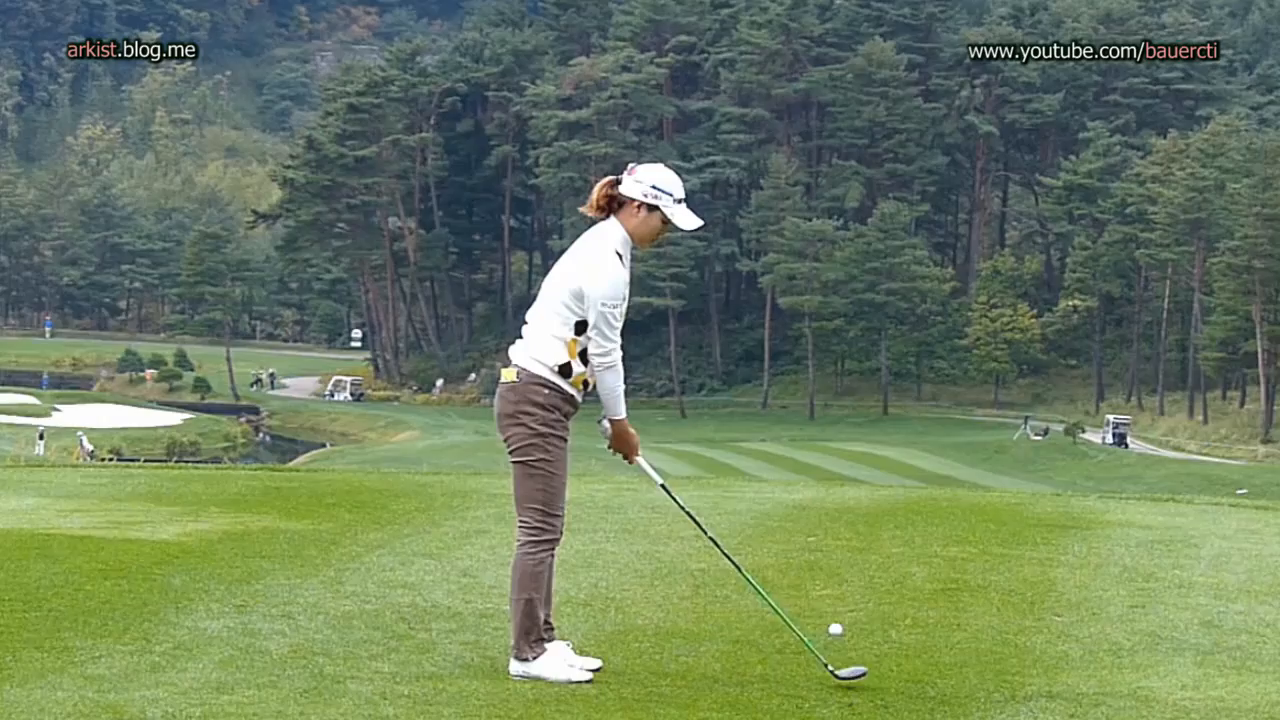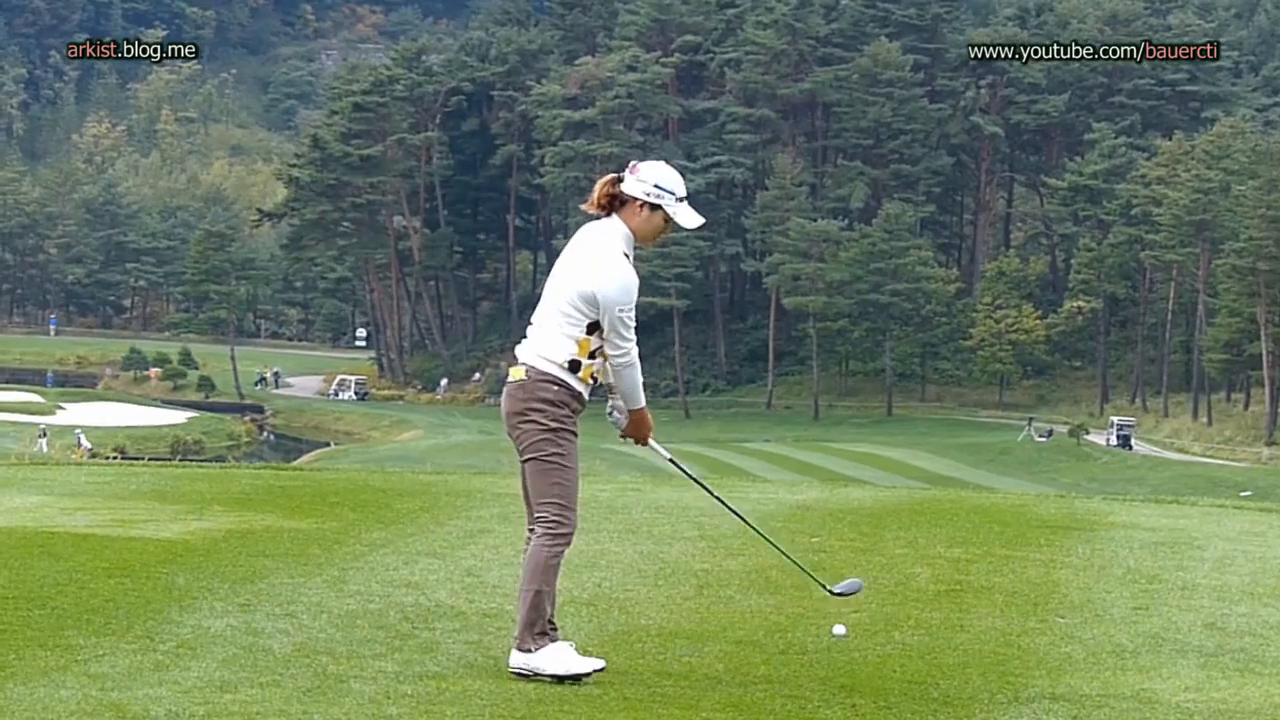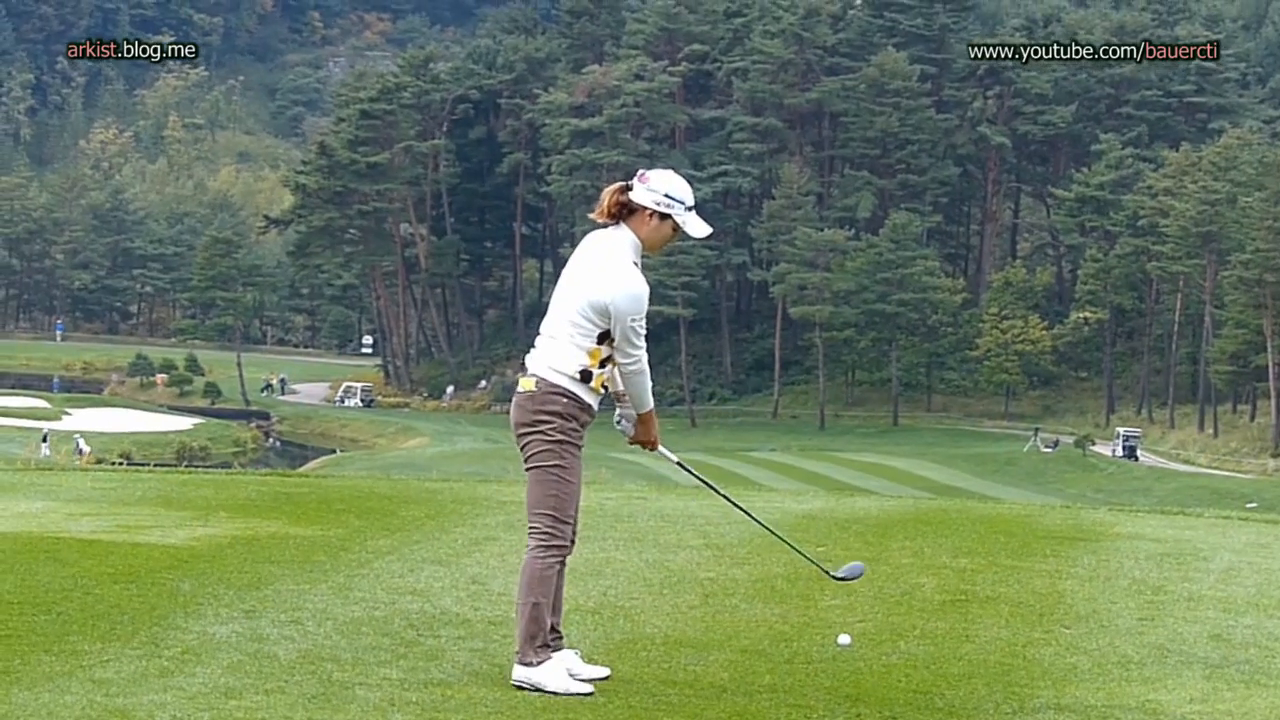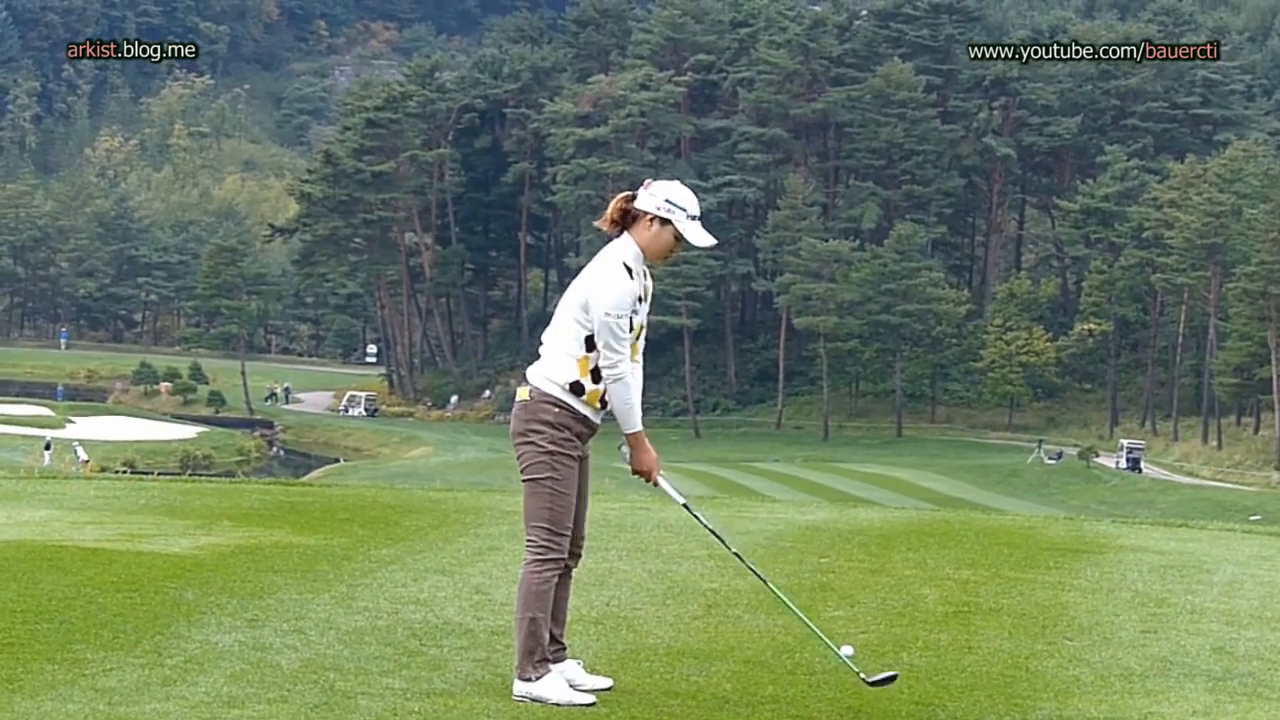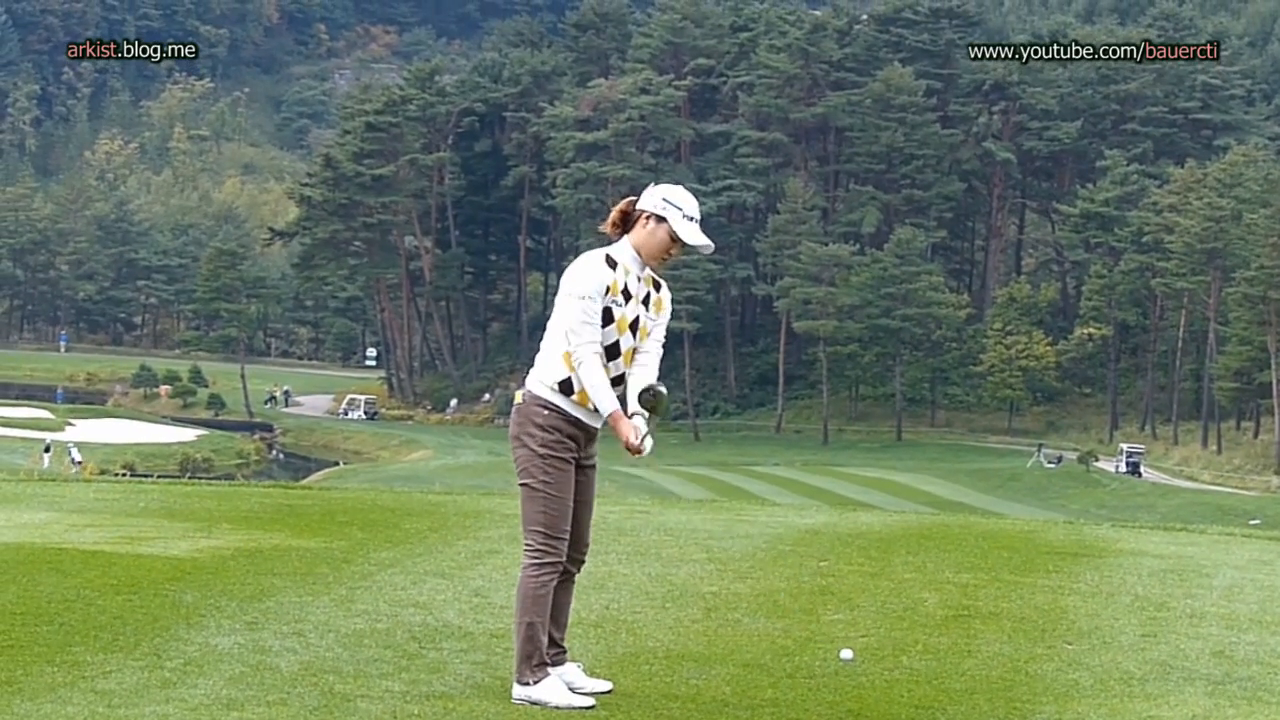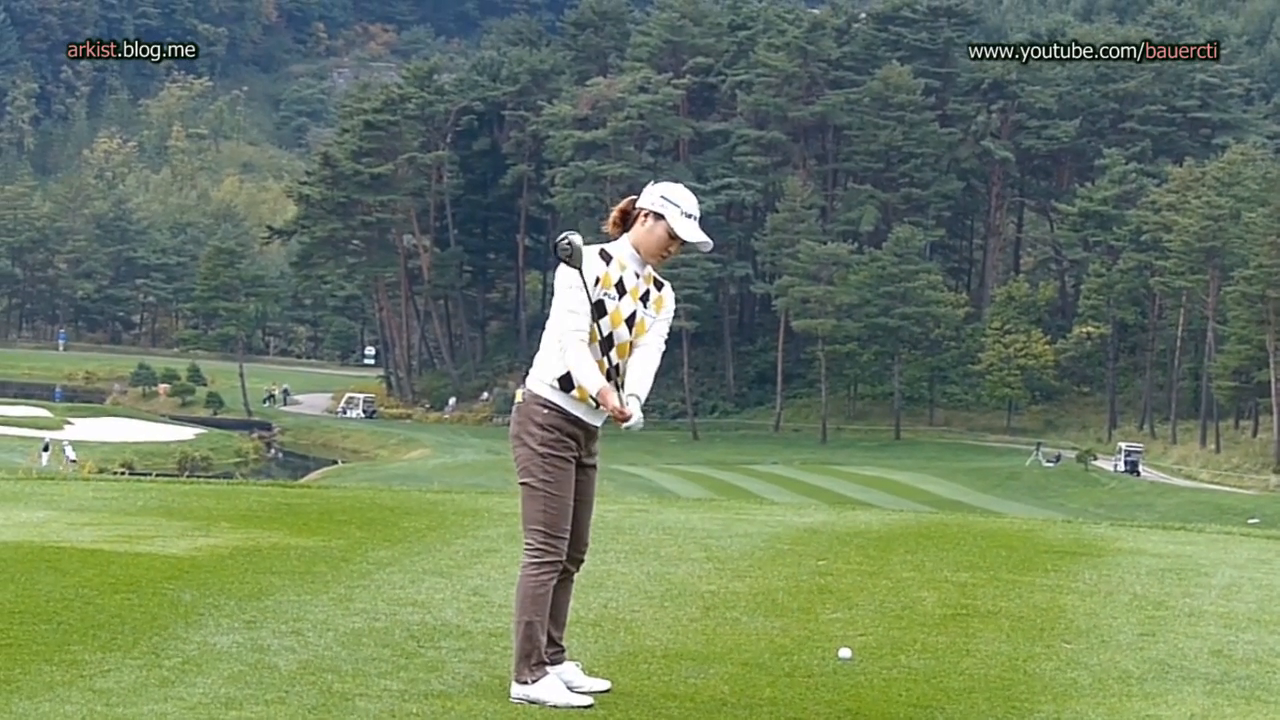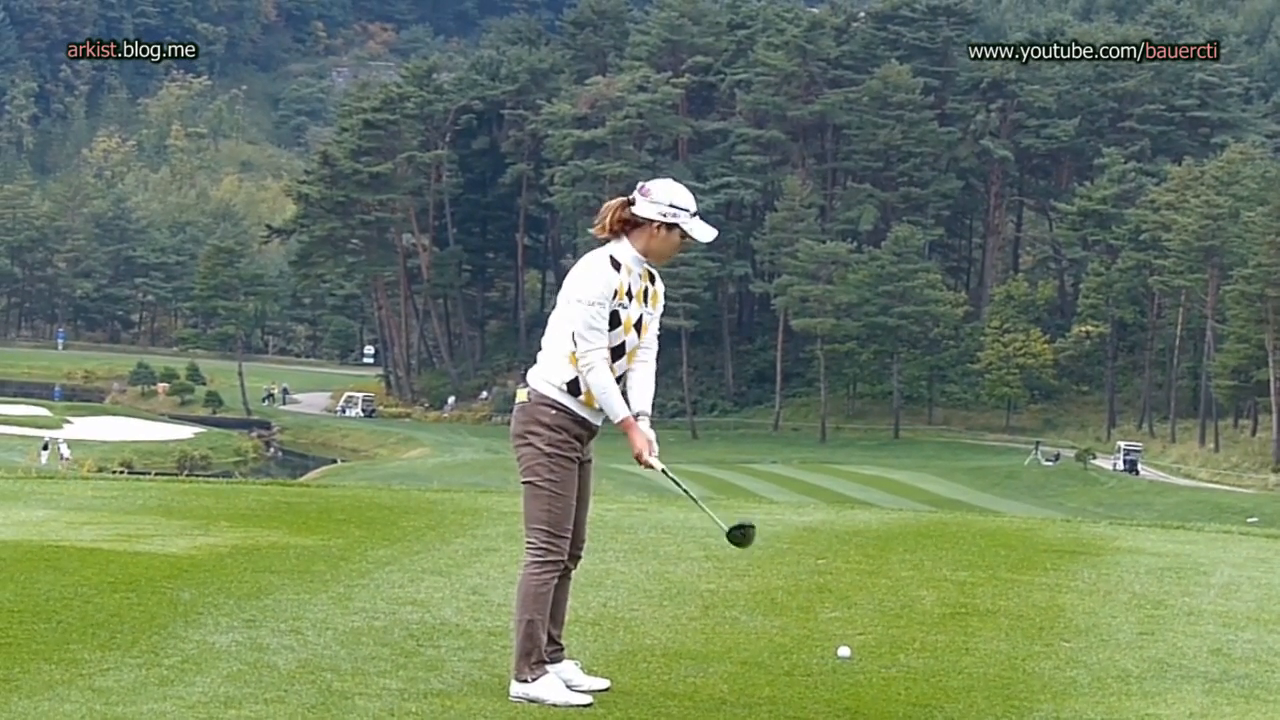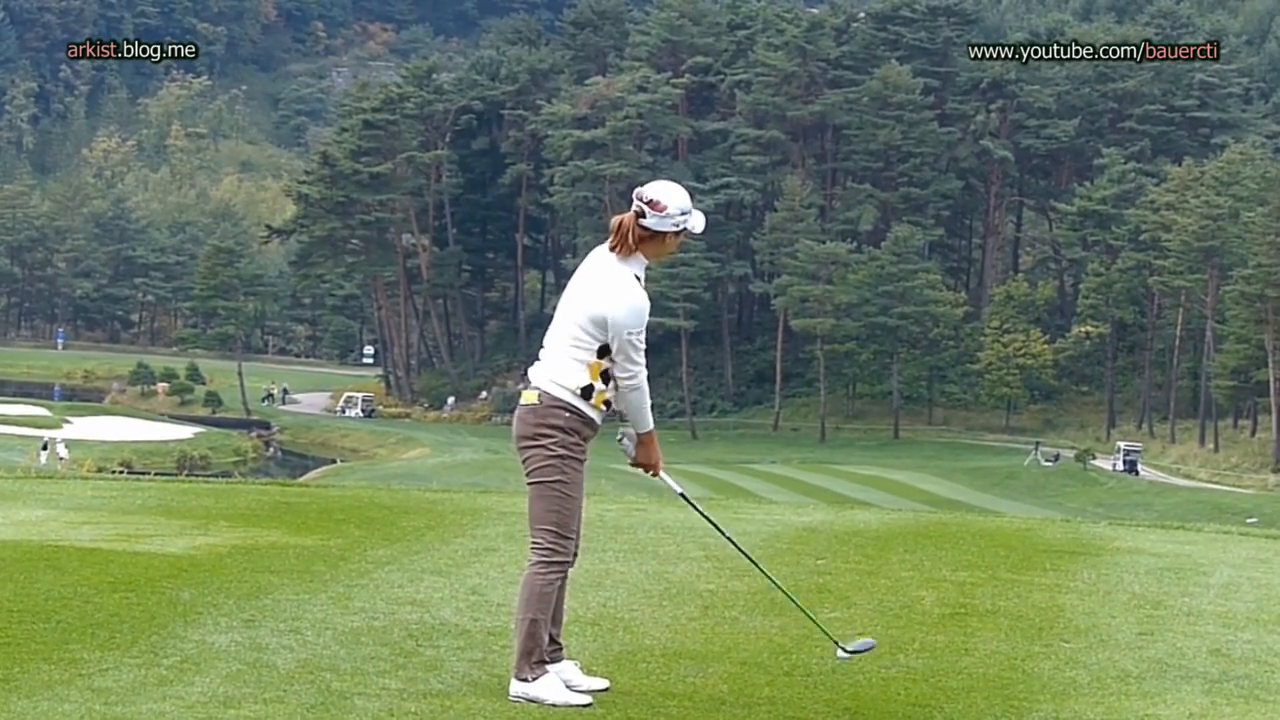
dt=0.3s
person 1, frame 1
left shoulder: (604, 244)
right shoulder: (607, 267)
left elbow: (598, 348)
right elbow: (605, 354)
left wrist: (615, 416)
right wrist: (620, 424)
left hip: (541, 396)
right hip: (535, 397)
left knee: (543, 530)
right knee: (541, 529)
left ankle: (543, 641)
right ankle: (526, 655)
person 1, frame 2
left shoulder: (595, 235)
right shoulder: (616, 272)
right elbow: (621, 351)
left wrist: (625, 403)
right wrist: (637, 411)
left hip: (543, 392)
right hip: (545, 396)
left knee: (547, 525)
right knee: (556, 523)
left ankle: (545, 639)
right ankle: (529, 645)
person 1, frame 3
left shoulder: (599, 241)
right shoulder: (626, 281)
right elbow: (631, 358)
left wrist: (626, 397)
right wrist: (646, 416)
left hip: (553, 402)
right hip: (555, 407)
left knee: (560, 537)
right knee: (550, 535)
left ankle: (551, 648)
right ankle: (531, 660)
person 1, frame 4
left shoulder: (635, 274)
right shoulder: (614, 279)
left elbow: (629, 361)
right elbow: (615, 367)
left wrist: (634, 434)
right wrist: (638, 441)
left hip: (568, 422)
right hip: (549, 416)
left knee: (567, 550)
right knee: (547, 548)
left ankle: (553, 659)
right ankle: (531, 674)
person 1, frame 5
left shoulder: (658, 296)
right shoulder: (592, 268)
left elbow: (646, 362)
right elbow: (584, 353)
left wrist: (638, 418)
right wrist: (615, 416)
left hip: (583, 429)
right hip: (547, 418)
left knee: (572, 554)
right knee: (546, 551)
left ankle: (554, 662)
right ankle: (529, 677)
person 1, frame 6
left shoulder: (661, 295)
right shoulder: (586, 262)
left elbow: (645, 358)
right elbow: (571, 342)
left wrist: (632, 401)
right wrist: (604, 392)
left hip: (585, 428)
right hip: (547, 416)
left knee: (571, 554)
right knee: (546, 551)
left ankle: (552, 661)
right ankle: (528, 675)
person 1, frame 7
left shoulder: (651, 284)
right shoulder: (599, 273)
left elbow: (641, 359)
right elbow: (593, 360)
left wrist: (641, 420)
right wrist: (627, 425)
left hip: (575, 426)
right hip: (549, 418)
left knee: (567, 552)
right knee: (547, 550)
left ankle: (551, 660)
right ankle: (527, 675)
person 1, frame 8
left shoulder: (607, 259)
right shoulder: (626, 295)
right elbow: (631, 374)
left wrist: (635, 426)
right wrist: (647, 437)
left hip: (560, 418)
right hip: (555, 421)
left knee: (562, 550)
right knee: (552, 550)
left ankle: (551, 660)
right ankle: (528, 674)
